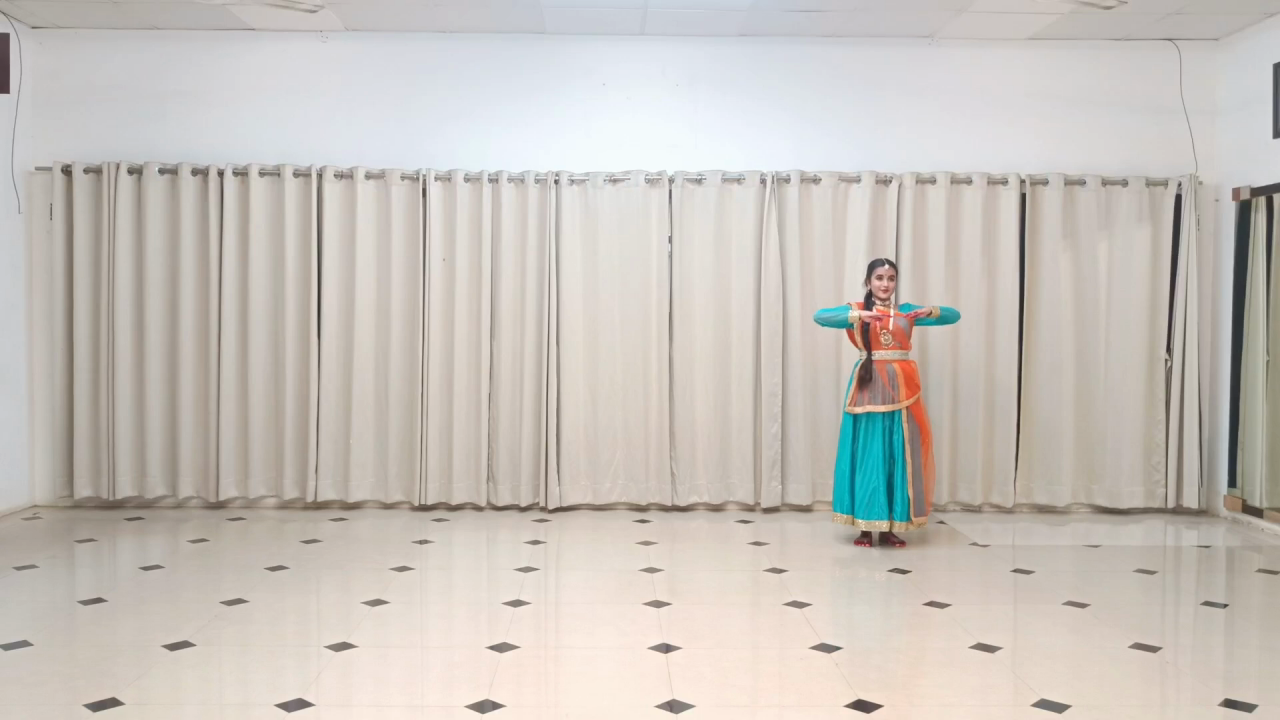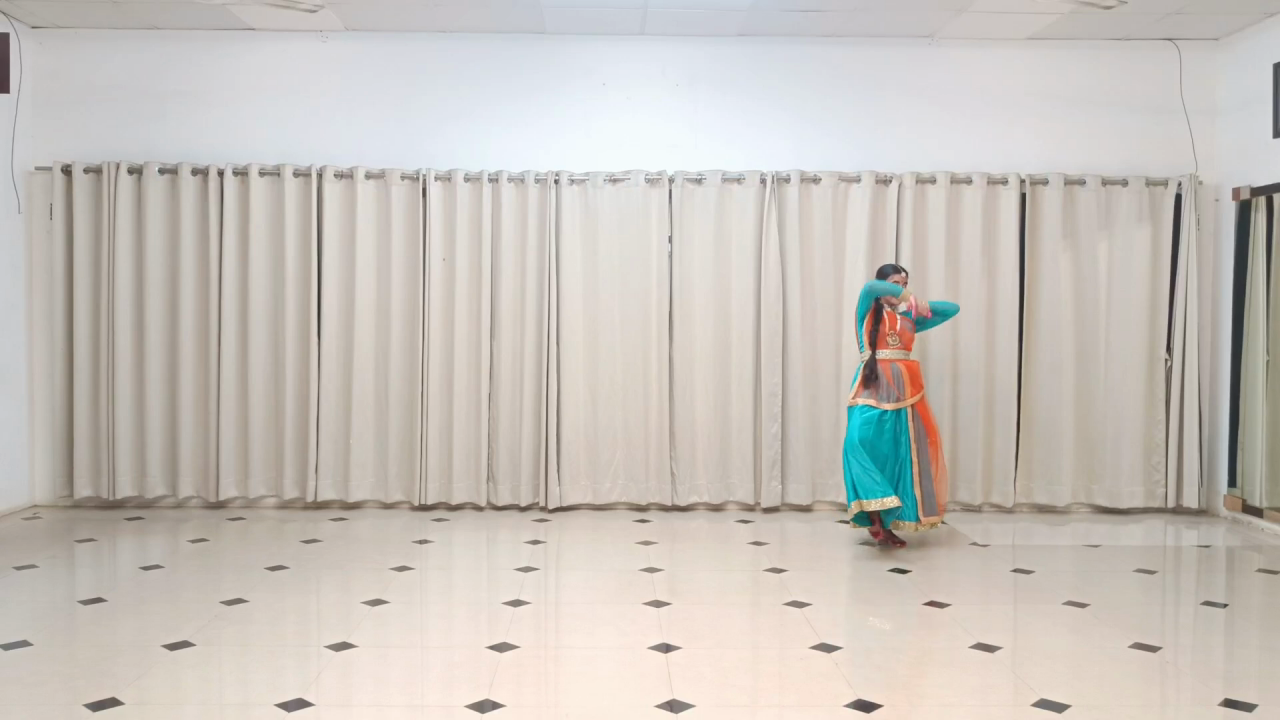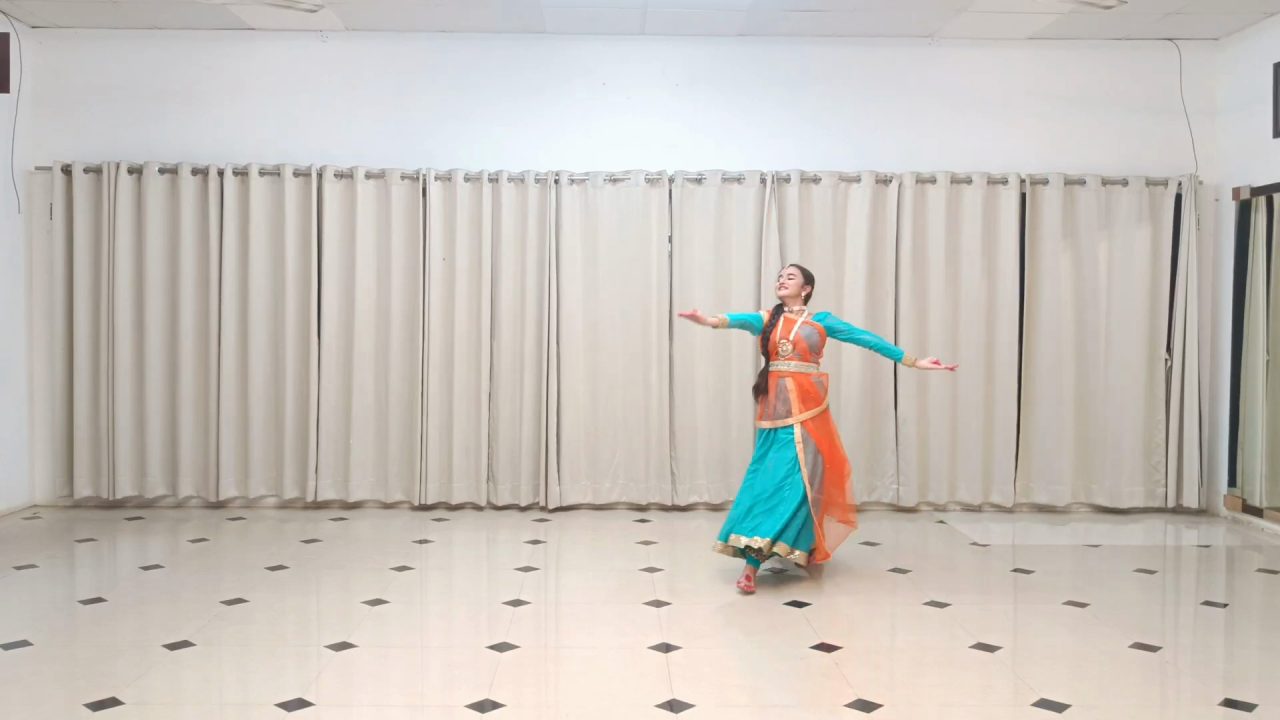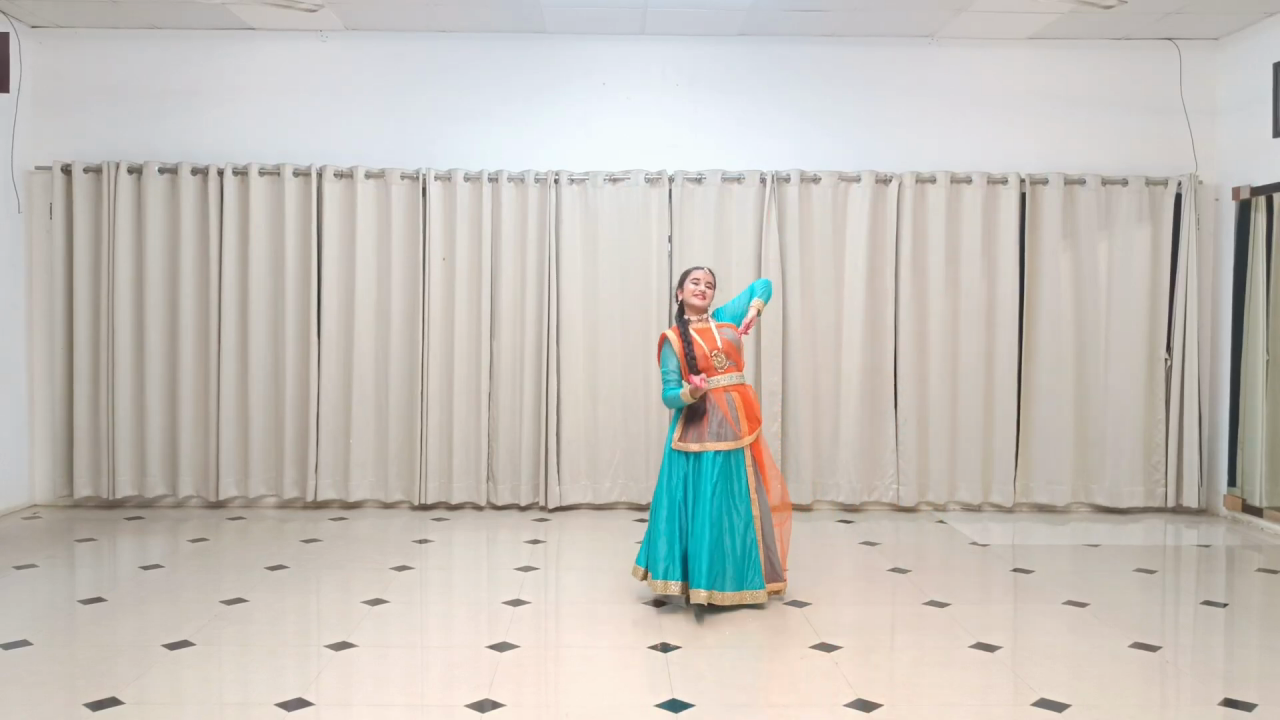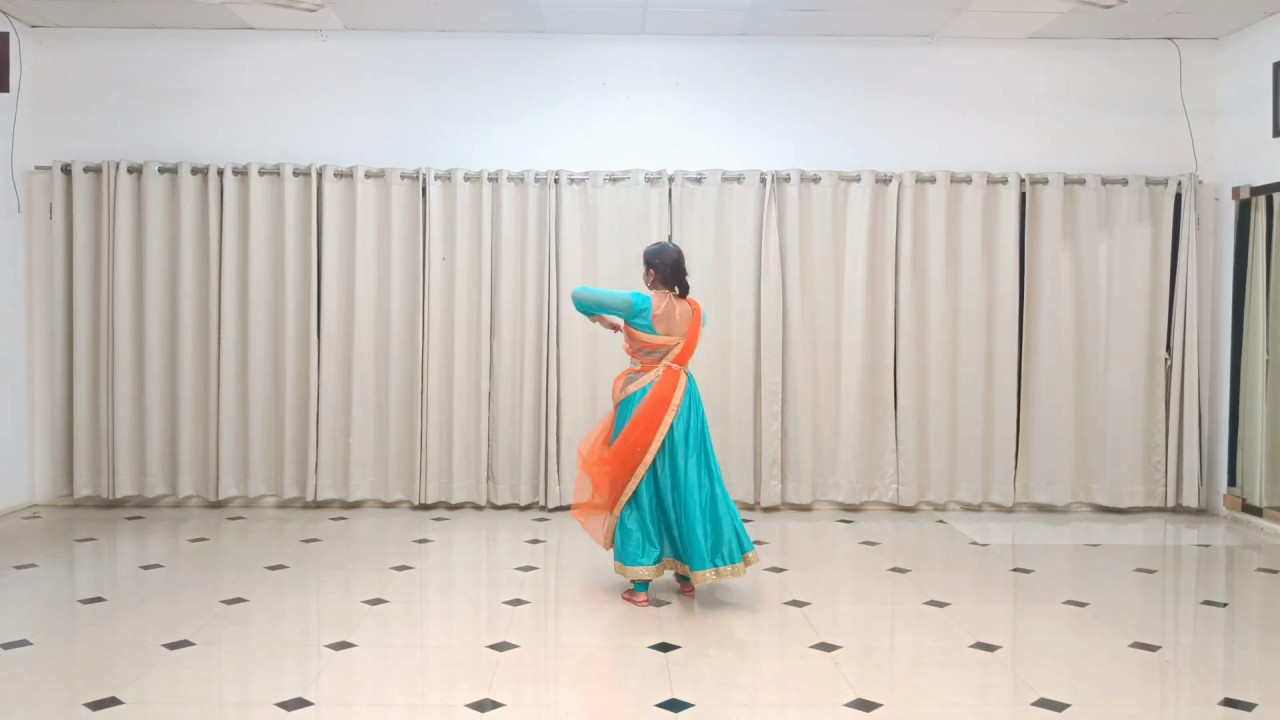
dt=1s
person 1, frame 1
left shoulder: (907, 311)
right shoulder: (857, 310)
left elbow: (953, 315)
right elbow: (820, 317)
left wrist: (930, 311)
right wrist: (859, 315)
left hip: (901, 387)
right hip: (869, 387)
left knee: (900, 454)
right knee: (867, 453)
left ankle: (890, 526)
right ankle: (865, 526)
person 1, frame 2
left shoulder: (910, 318)
right shoulder: (867, 312)
left elbow: (952, 308)
right elbow: (870, 287)
left wrist: (921, 305)
right wrist: (906, 296)
left hip: (905, 391)
right hip: (872, 390)
left knee: (901, 456)
right knee: (859, 442)
left ankle: (890, 524)
right ankle: (875, 513)
person 1, frame 3
left shoulder: (822, 321)
right shoulder: (766, 319)
left elbow: (866, 338)
right elbow: (739, 320)
left wrist: (912, 361)
right wrist: (712, 321)
left hip: (806, 409)
right hip: (773, 408)
left knee: (790, 481)
right knee: (770, 478)
left ankle: (755, 564)
right ankle: (797, 549)
person 1, frame 4
left shoulder: (725, 318)
right shoulder: (673, 340)
left elbow: (763, 284)
right elbow: (671, 394)
left wrist: (752, 313)
right wrist: (692, 391)
left hip: (738, 420)
right hip: (698, 425)
left knee: (734, 502)
right knee: (689, 502)
left ankle: (722, 579)
person 1, frame 5
left shoulder: (642, 304)
right shoulder: (694, 310)
left elbow: (582, 296)
left wrist: (607, 318)
left hip: (647, 401)
right hip: (683, 399)
left knee: (642, 485)
right knee: (683, 482)
left ankle: (641, 583)
right ankle: (689, 570)
